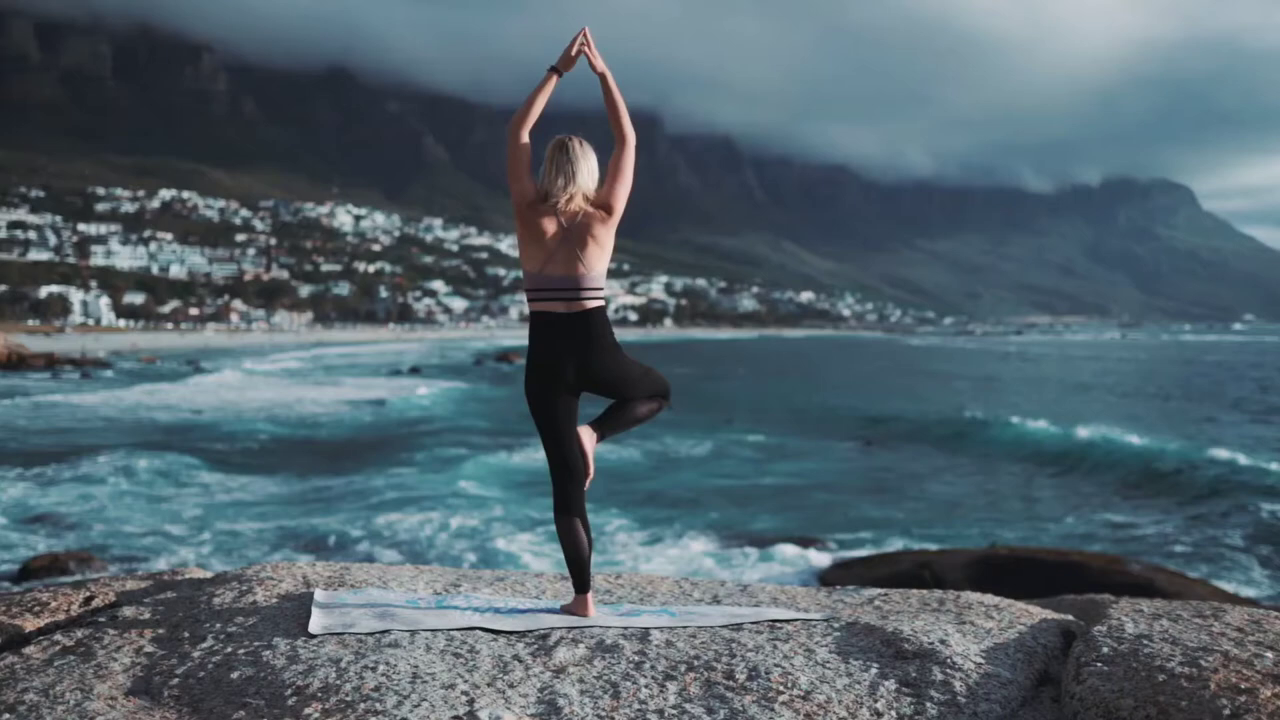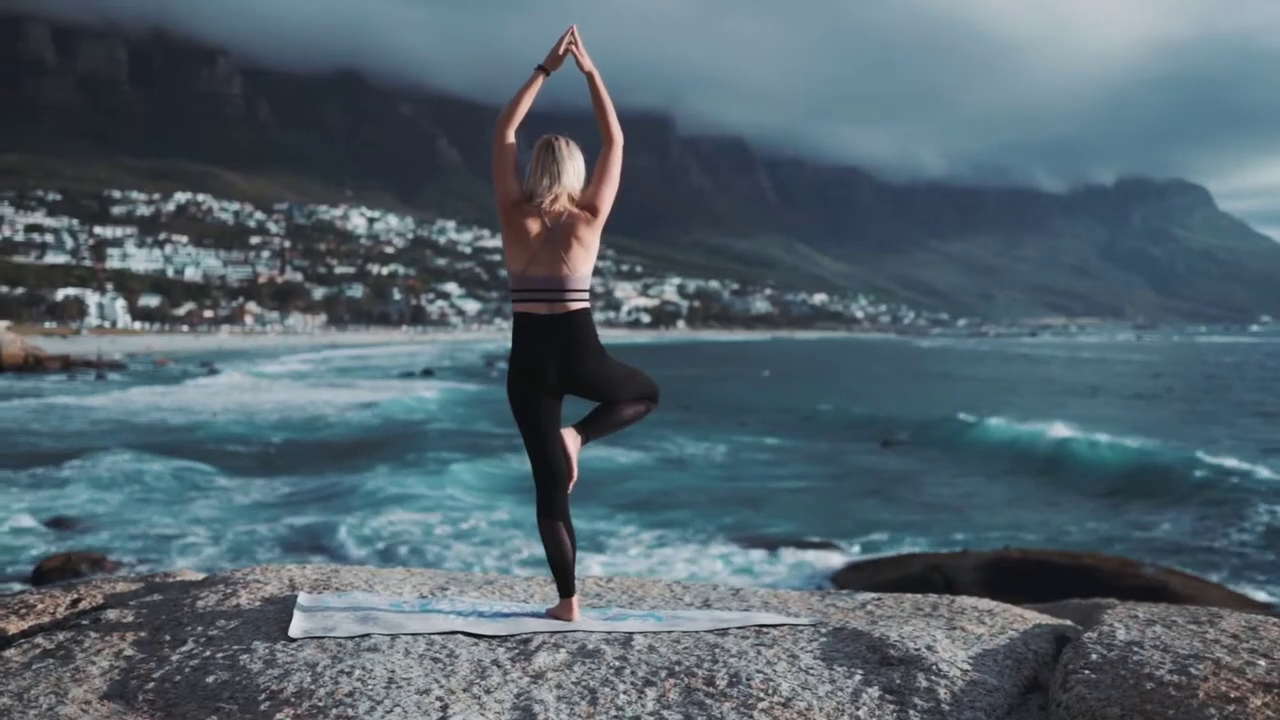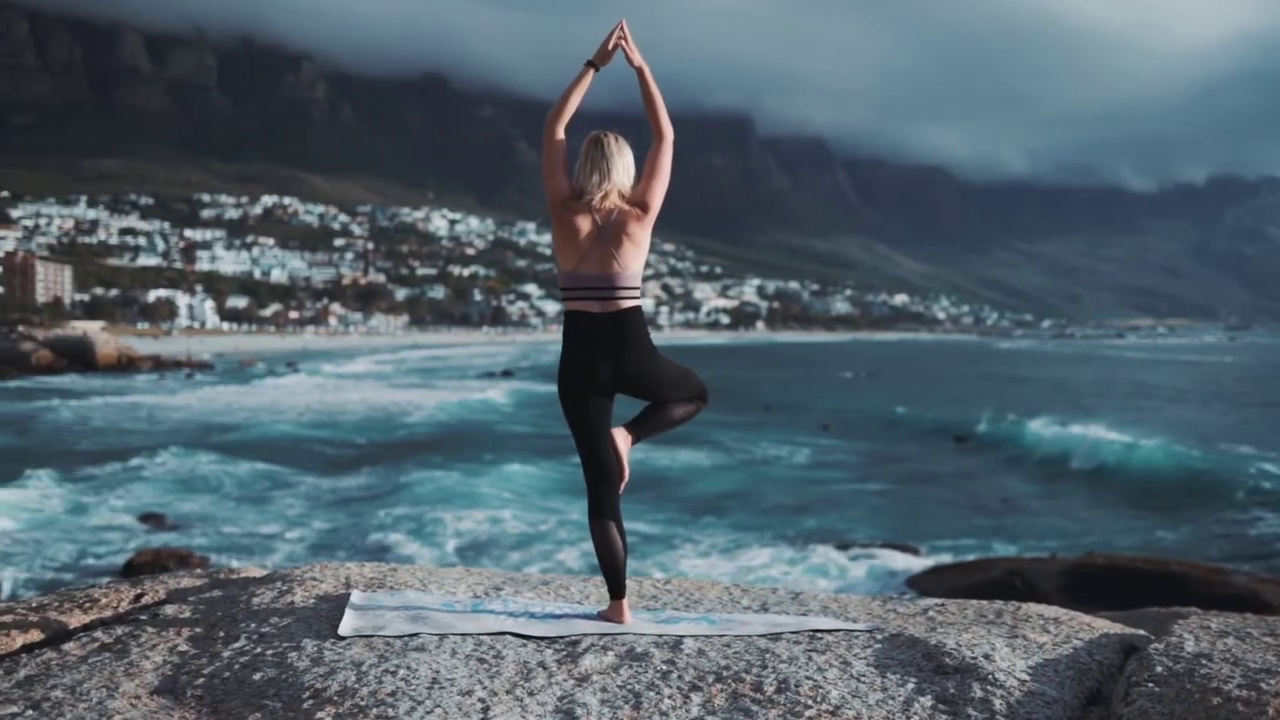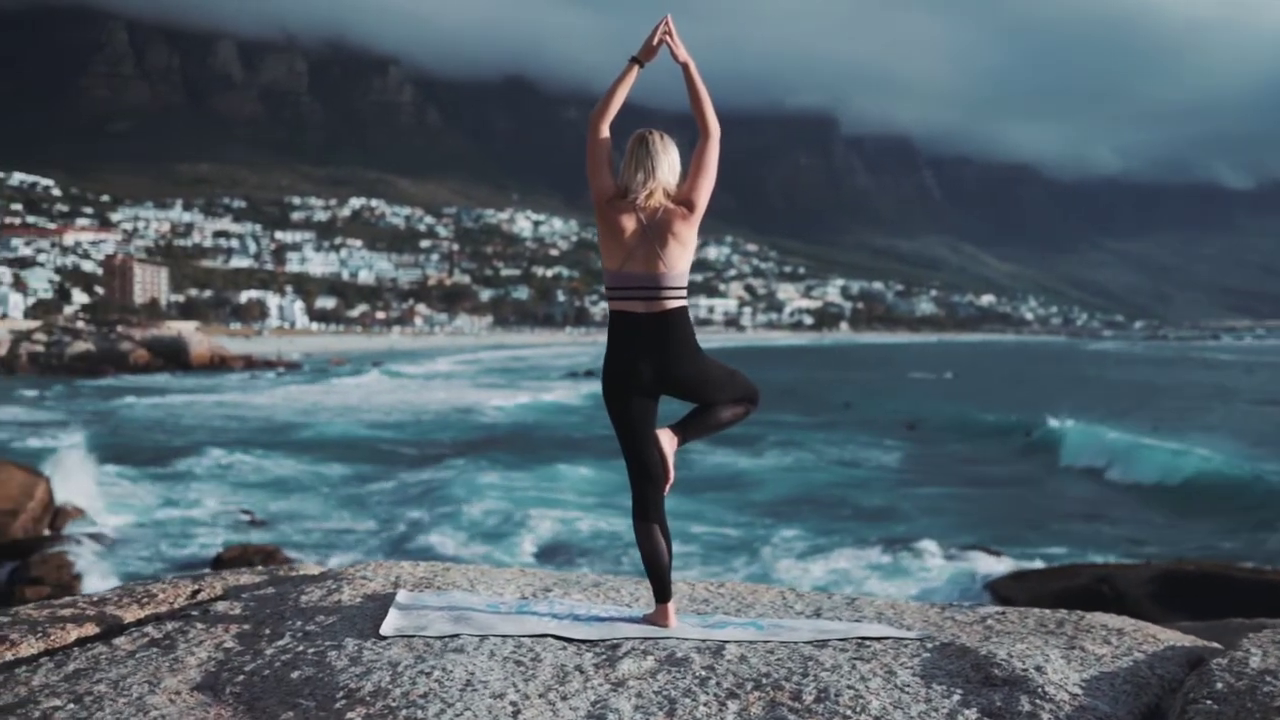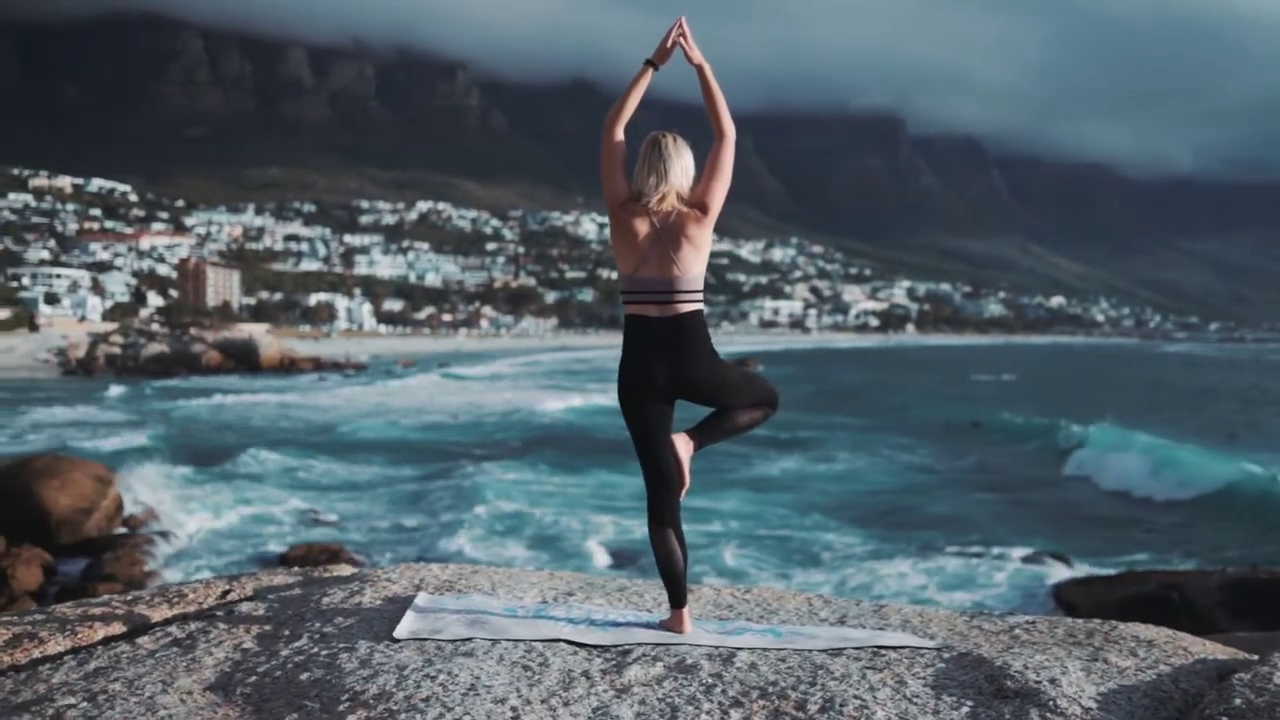
dt=1s
person 1, frame 1
left shoulder: (529, 216)
right shoulder: (604, 218)
left elbow: (517, 134)
right elbow: (627, 139)
left wrist: (558, 69)
right wrist: (600, 70)
left hip: (546, 358)
right hip: (596, 352)
left knee: (566, 483)
right knee: (657, 390)
left ankle: (582, 598)
right ankle: (594, 433)
person 1, frame 2
left shoulder: (514, 216)
right shoulder: (589, 219)
left elbow: (504, 133)
right elbow: (614, 140)
left wrist: (545, 69)
right wrist: (589, 70)
left hip: (528, 359)
right hip: (579, 354)
left knee: (549, 486)
right knee: (645, 393)
left ankle: (567, 602)
right ankle: (578, 436)
person 1, frame 3
left shoulder: (564, 214)
right shoulder: (640, 216)
left elbow: (554, 130)
right elbow: (666, 136)
left wrist: (595, 64)
right wrist: (639, 65)
left hip: (580, 359)
right hip: (631, 353)
left knee: (601, 487)
right knee: (695, 392)
left ankle: (619, 605)
right ankle: (629, 436)
person 1, frame 4
left shoulder: (609, 214)
right shoulder: (685, 216)
left elbow: (598, 127)
right elbow: (712, 132)
left wrist: (639, 61)
right wrist: (683, 60)
left hip: (624, 360)
right hip: (676, 354)
left knee: (645, 490)
right knee: (745, 395)
left ankle: (664, 608)
right ankle: (675, 437)
person 1, frame 5
left shoulder: (624, 218)
right shoulder: (699, 219)
left elbow: (612, 131)
right elbow: (727, 134)
left wrist: (653, 64)
right wrist: (698, 62)
left hip: (640, 363)
right hip: (691, 358)
left knee: (661, 494)
right knee: (765, 398)
left ankle: (679, 614)
right ankle: (691, 441)
